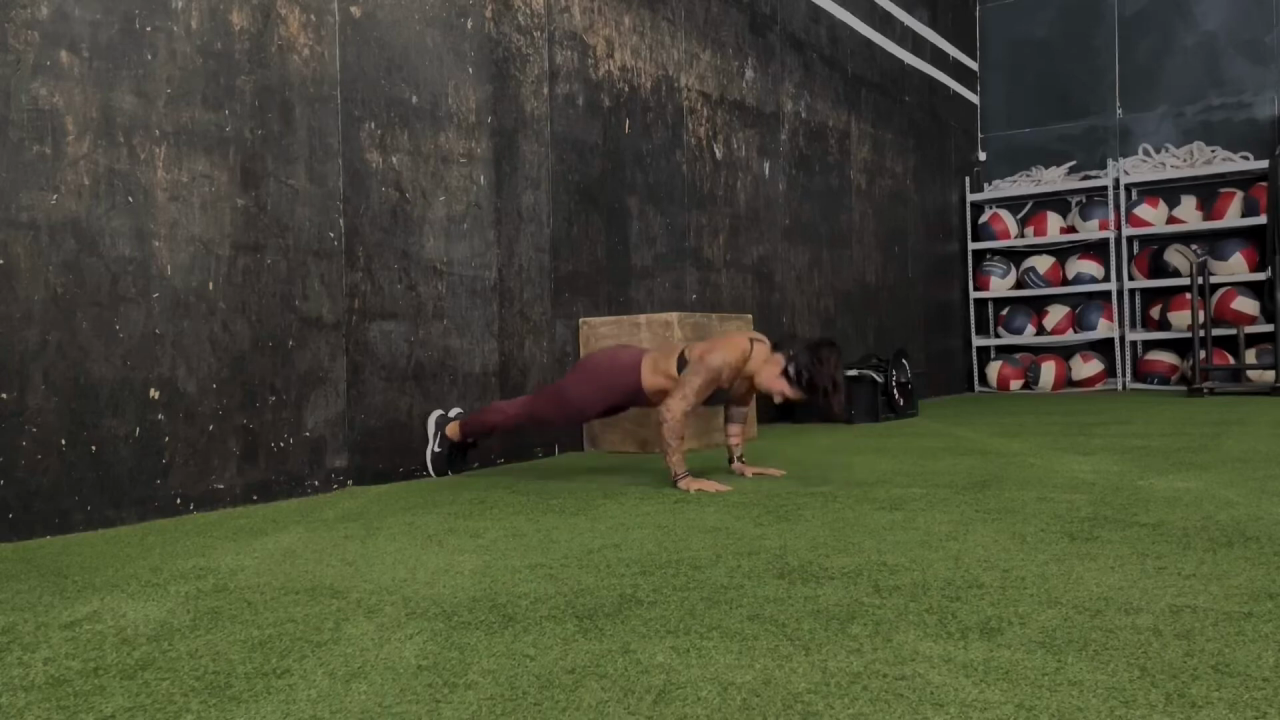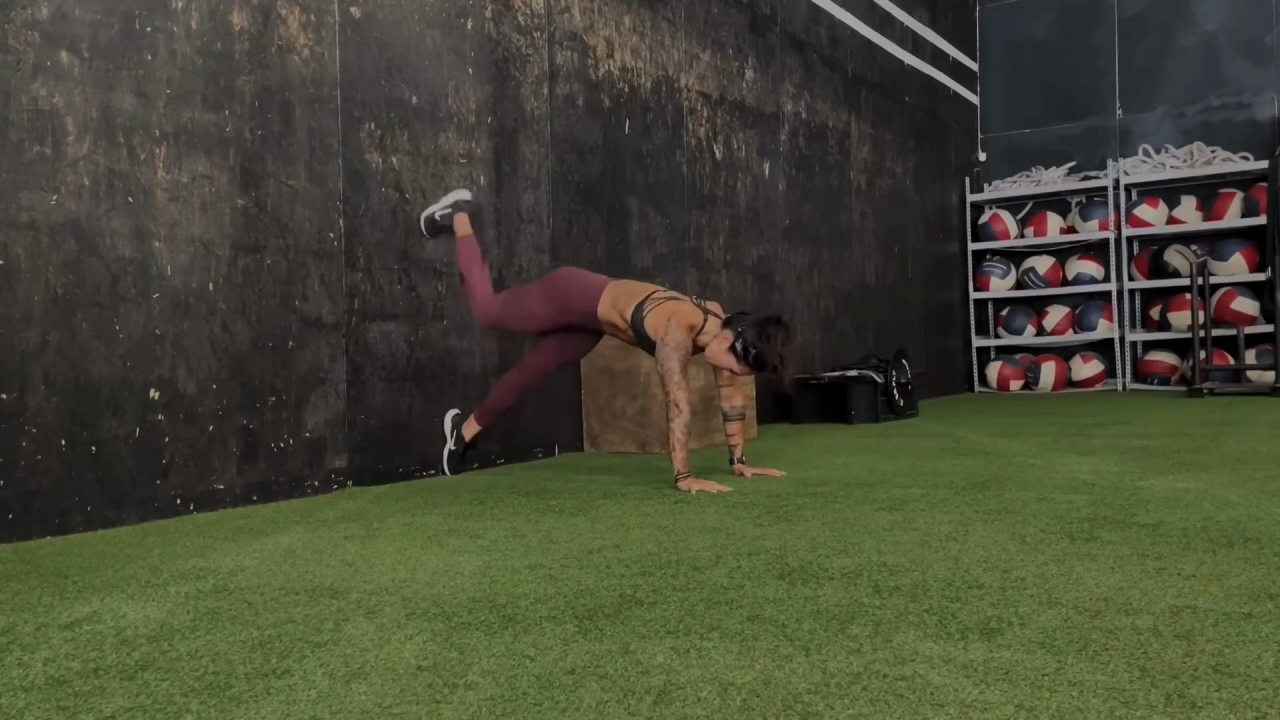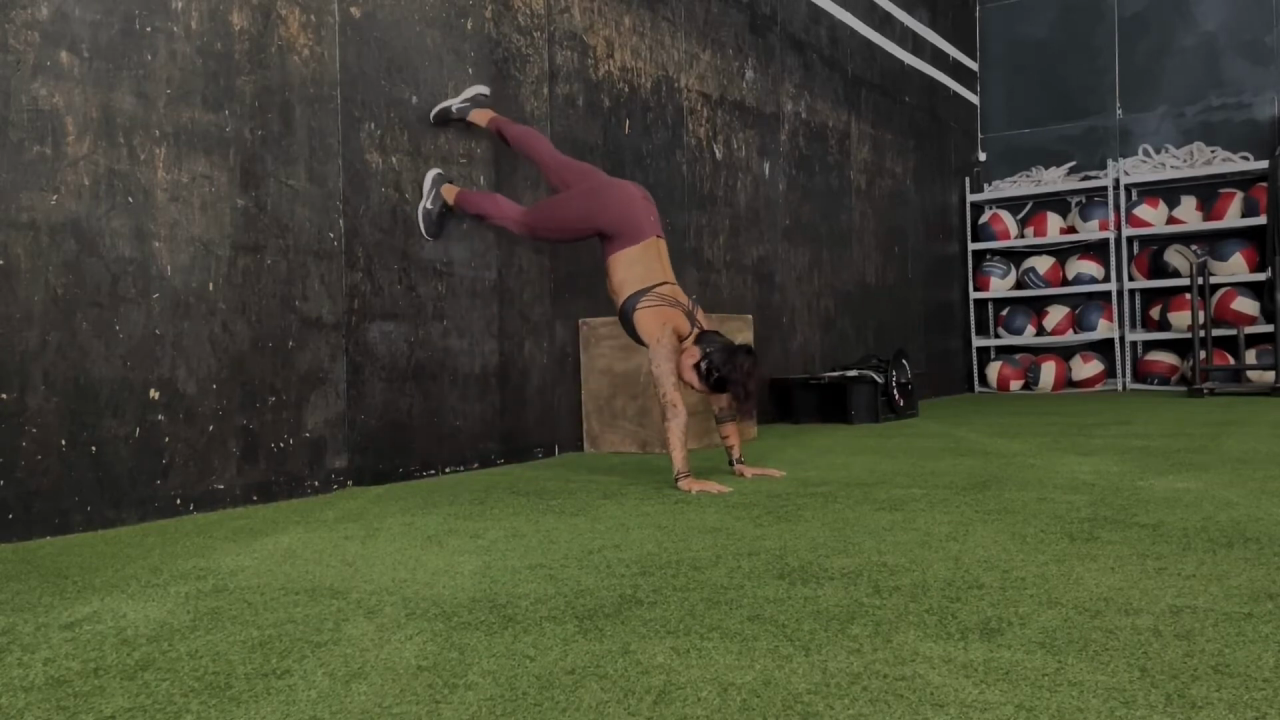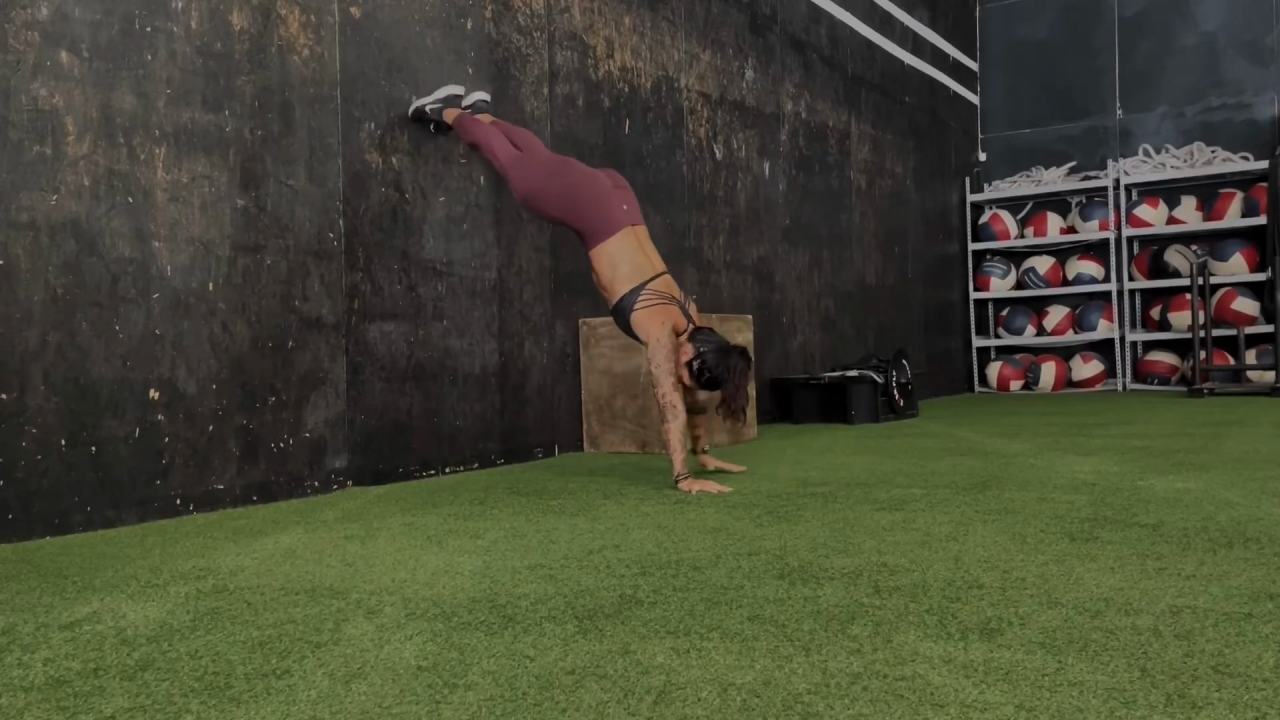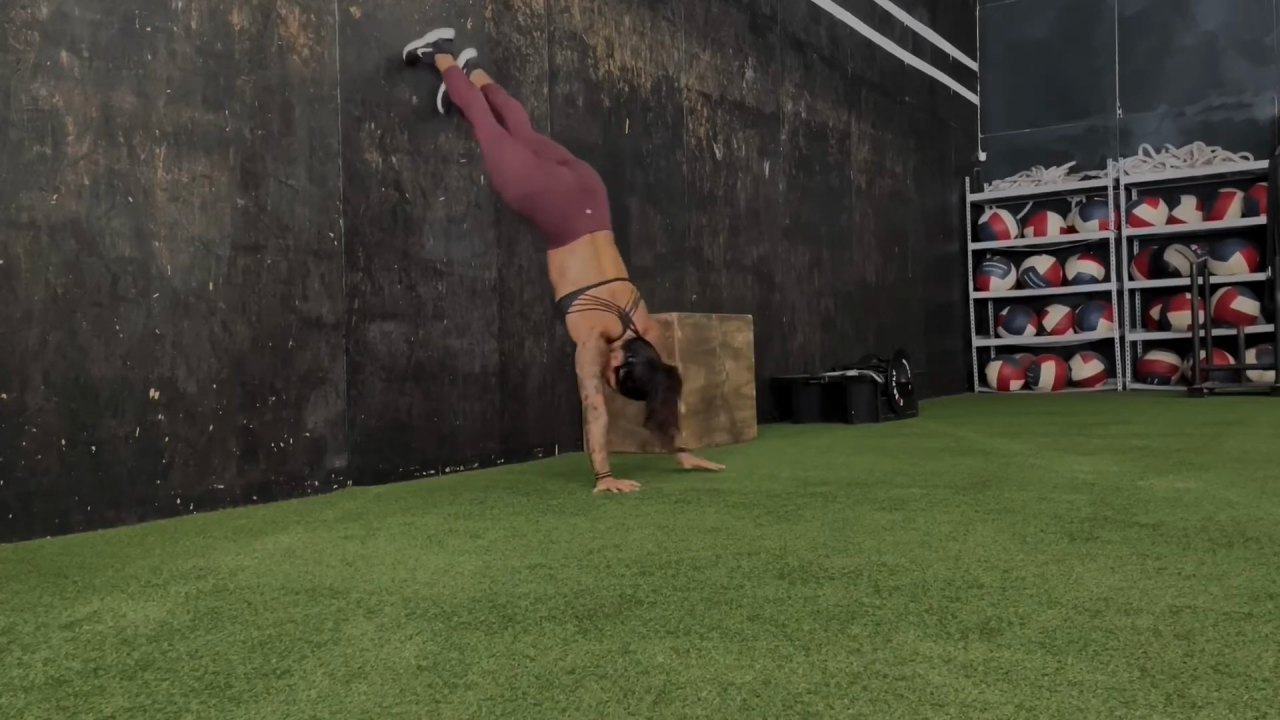
dt=1s
person 1, frame 1
left shoulder: (761, 357)
right shoulder: (729, 358)
left elbow: (737, 403)
right elbow: (672, 410)
left wrist: (738, 459)
right wrist: (682, 477)
left hip: (636, 373)
right hip: (612, 376)
left knee: (535, 408)
right knee: (527, 412)
left ankle: (462, 429)
right ankle: (450, 428)
person 1, frame 2
left shoulder: (724, 329)
right shoulder: (680, 331)
left elbow: (731, 398)
right elbow: (678, 405)
left wrist: (739, 461)
right wrist: (684, 477)
left hip: (594, 318)
right hip: (574, 297)
left knee: (528, 374)
right knee: (486, 309)
left ankle: (465, 432)
right ankle: (459, 216)
person 1, frame 3
left shoulder: (705, 333)
right shoulder: (665, 333)
left elbow: (722, 401)
right elbow: (673, 406)
left wrist: (738, 461)
right wrist: (684, 477)
left hip: (635, 206)
right hip: (613, 209)
left knee: (554, 161)
right knee: (521, 220)
left ankle: (478, 111)
right ankle: (444, 193)
person 1, frame 4
left shoulder: (690, 320)
right shoulder: (660, 327)
left elbow: (696, 394)
right elbow: (670, 404)
left wrist: (703, 452)
right wrist: (683, 477)
left hip: (613, 192)
right hip: (593, 204)
left knee: (543, 162)
right knee: (517, 166)
left ankle: (481, 113)
right ankle: (450, 111)
person 1, frame 5
left shoulder: (641, 327)
right shoulder: (594, 332)
left elbow: (662, 389)
right elbow: (593, 405)
left wrist: (681, 451)
right wrist: (604, 476)
left hip: (584, 187)
right hip: (557, 201)
left knee: (525, 137)
right knee: (490, 132)
left ankle: (474, 73)
right ankle: (442, 55)
